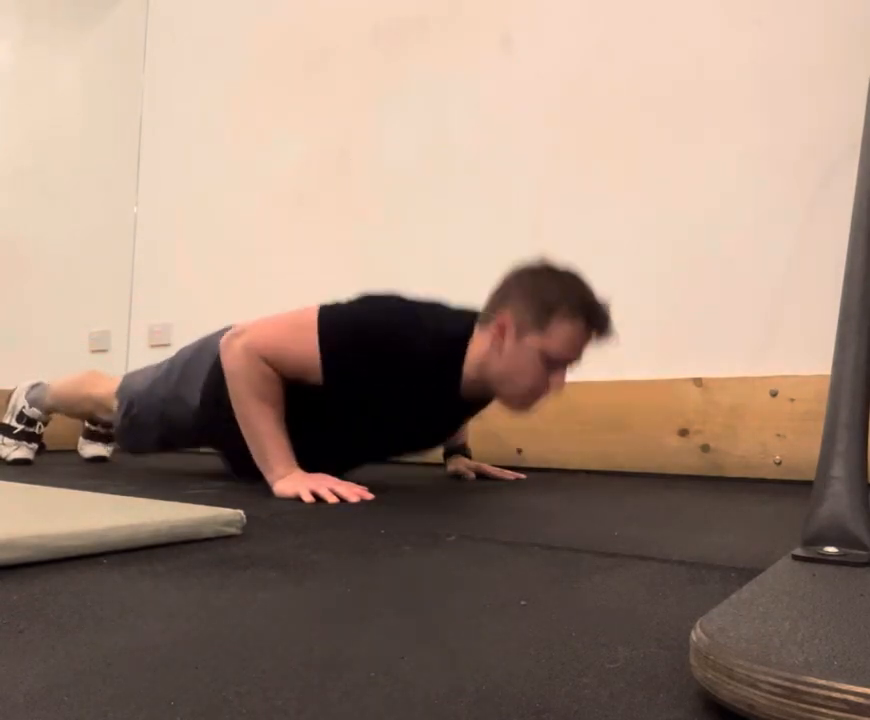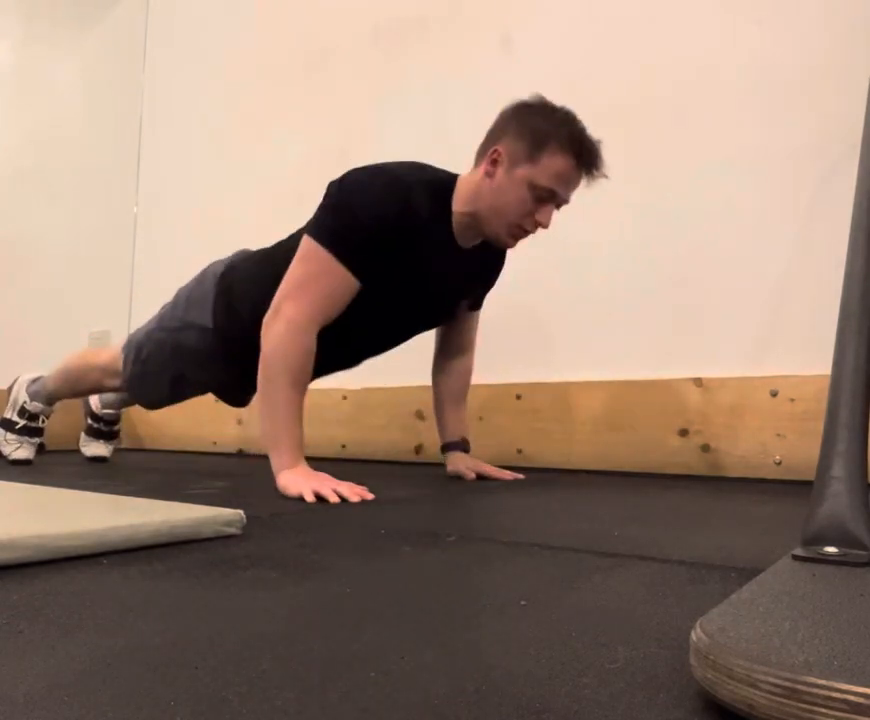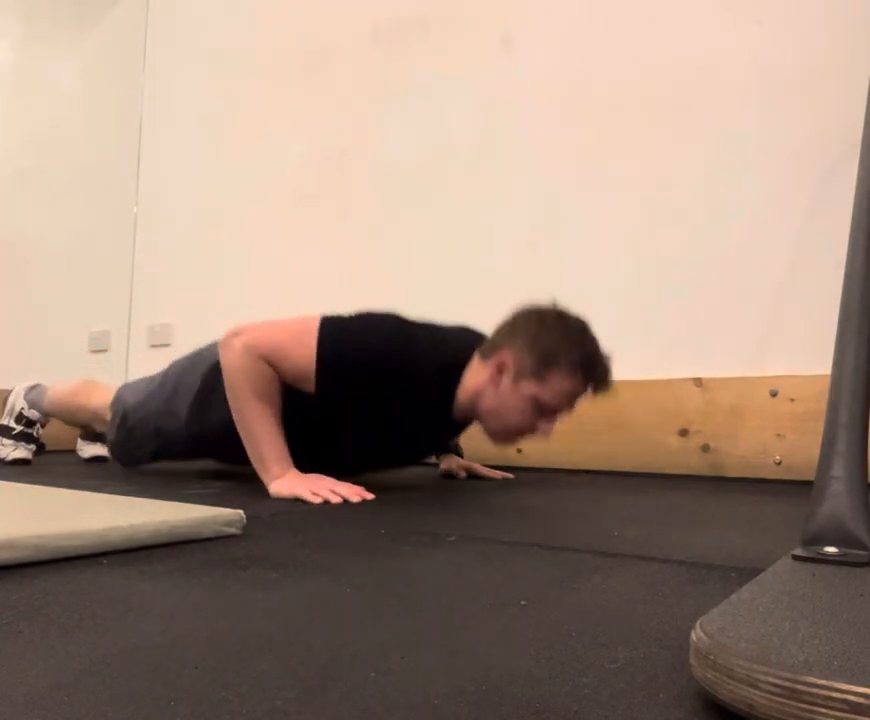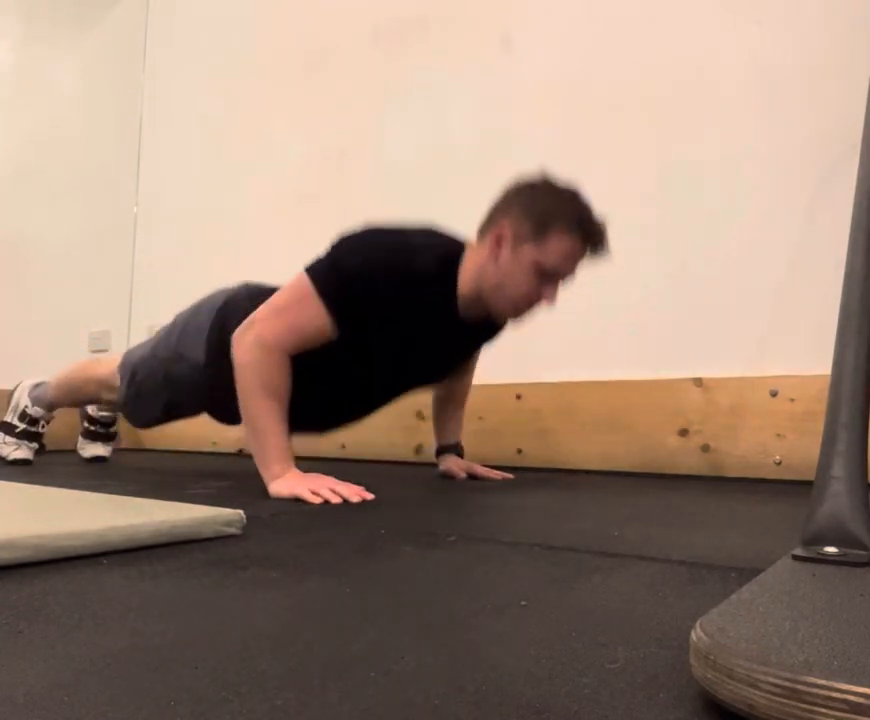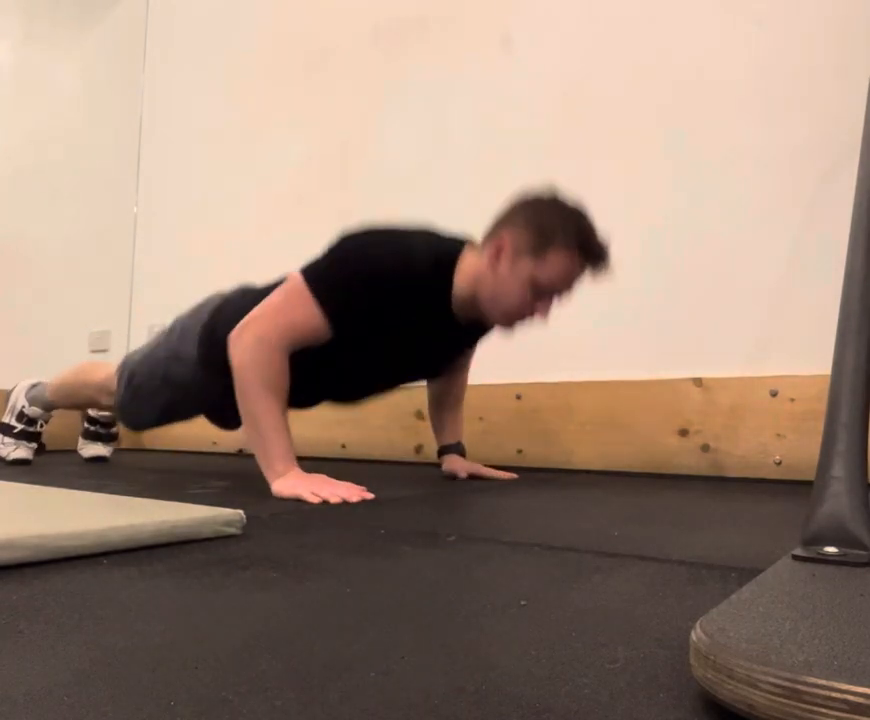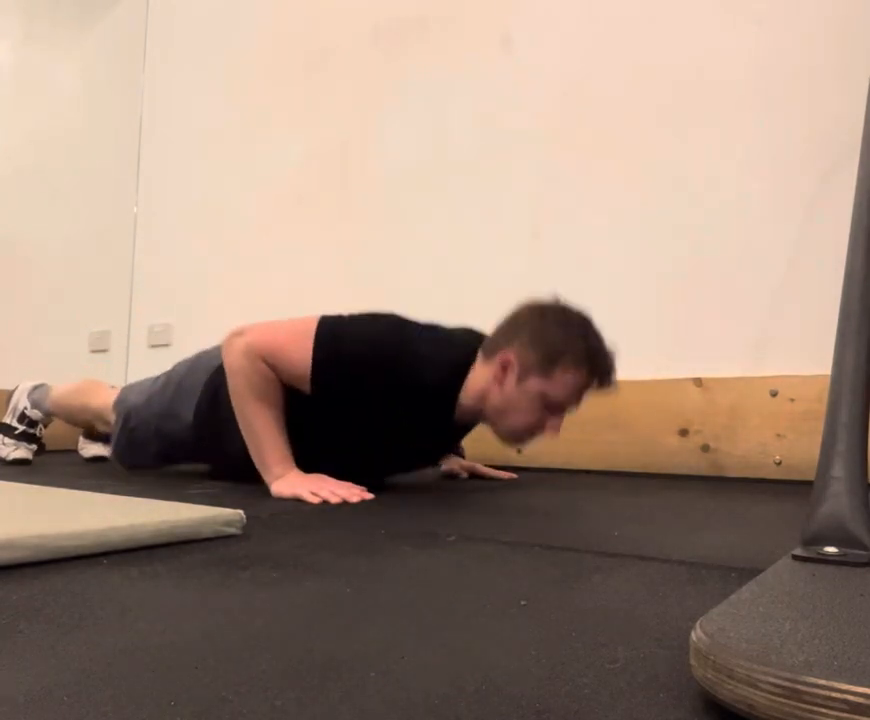
dt=0.3s
person 1, frame 1
left shoulder: (483, 365)
right shoulder: (396, 337)
right elbow: (242, 347)
left wrist: (457, 453)
right wrist: (284, 473)
left hip: (281, 393)
right hip: (222, 383)
right knee: (121, 409)
left ankle: (98, 427)
person 1, frame 2
left shoulder: (487, 247)
right shoulder: (385, 201)
left elbow: (455, 344)
right elbow: (288, 325)
left wrist: (455, 446)
right wrist: (288, 467)
left hip: (265, 345)
right hip: (226, 309)
right knee: (132, 373)
left ankle: (103, 408)
person 1, frame 3
left shoulder: (469, 368)
right shoulder: (397, 359)
right elbow: (242, 345)
left wrist: (444, 449)
right wrist: (280, 474)
left hip: (269, 395)
right hip: (215, 399)
right knee: (117, 416)
person 1, frame 4
left shoulder: (483, 305)
right shoulder: (390, 265)
left elbow: (452, 360)
right elbow: (256, 341)
left wrist: (449, 449)
right wrist: (279, 471)
left hip: (261, 346)
right hip: (222, 344)
right knee: (124, 387)
left ankle: (99, 416)
person 1, frame 5
left shoulder: (475, 294)
right shoulder: (389, 267)
left elbow: (449, 357)
right elbow: (253, 340)
left wrist: (451, 449)
right wrist: (283, 471)
left hip: (260, 350)
right hip: (220, 344)
right knee: (125, 391)
left ankle: (97, 421)
person 1, frame 6
left shoulder: (470, 369)
right shoulder: (397, 358)
right elbow: (245, 346)
left wrist: (447, 452)
right wrist: (280, 475)
left hip: (275, 399)
right hip: (217, 403)
right knee: (122, 418)
left ankle: (57, 400)
